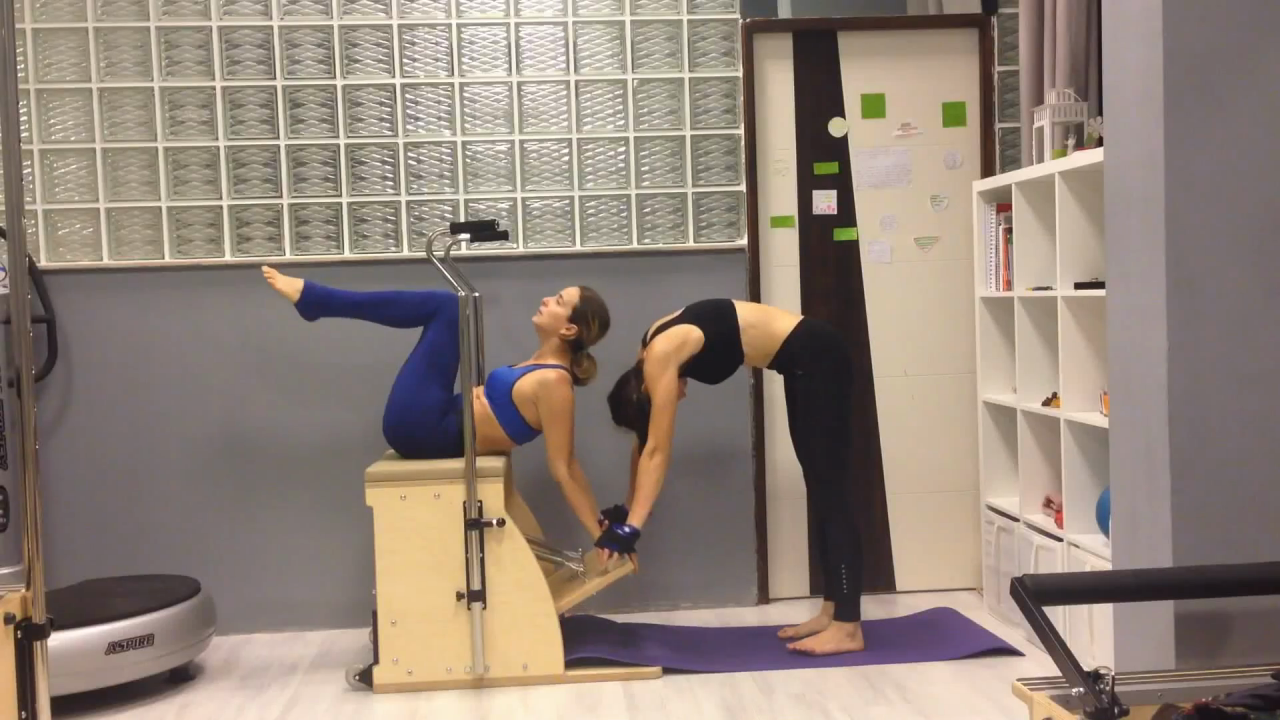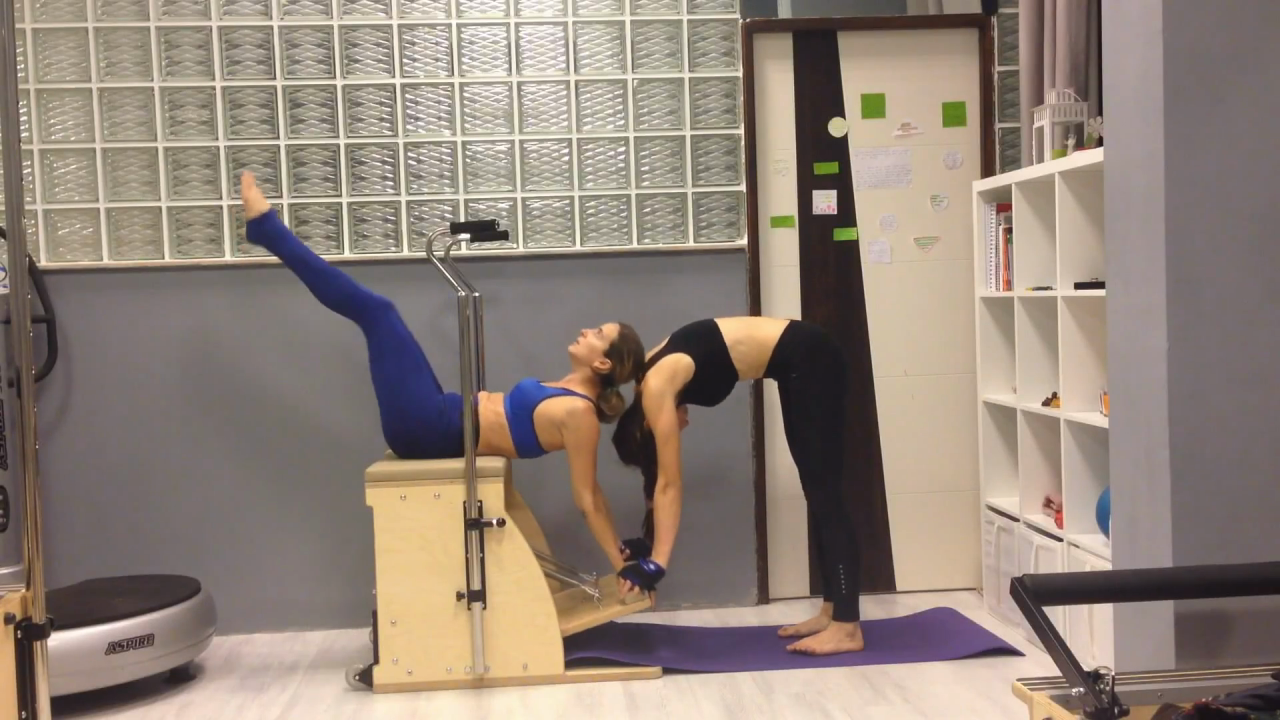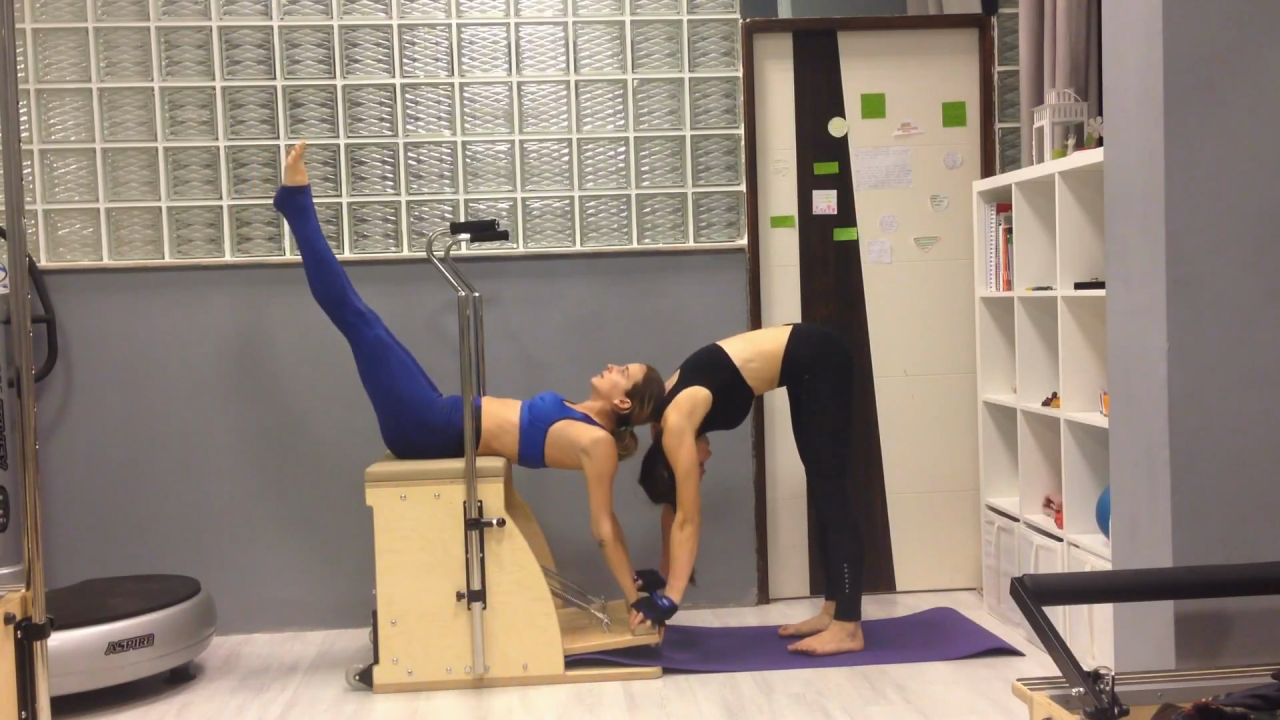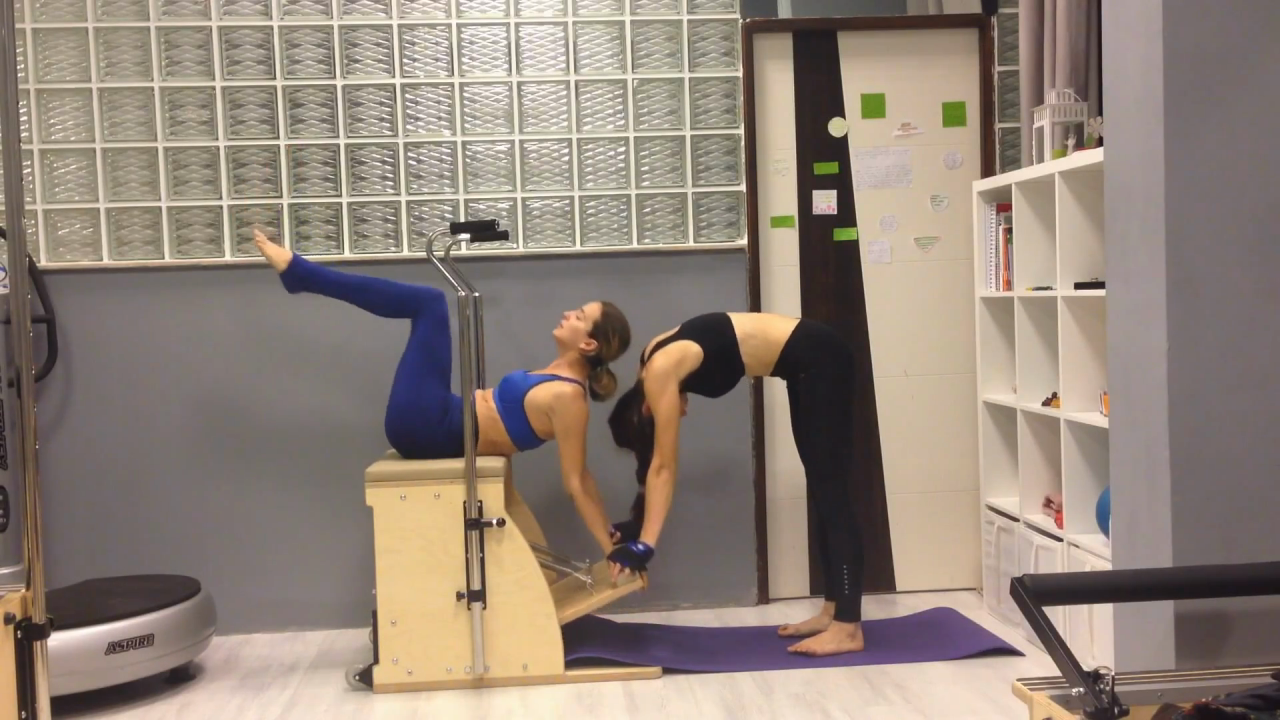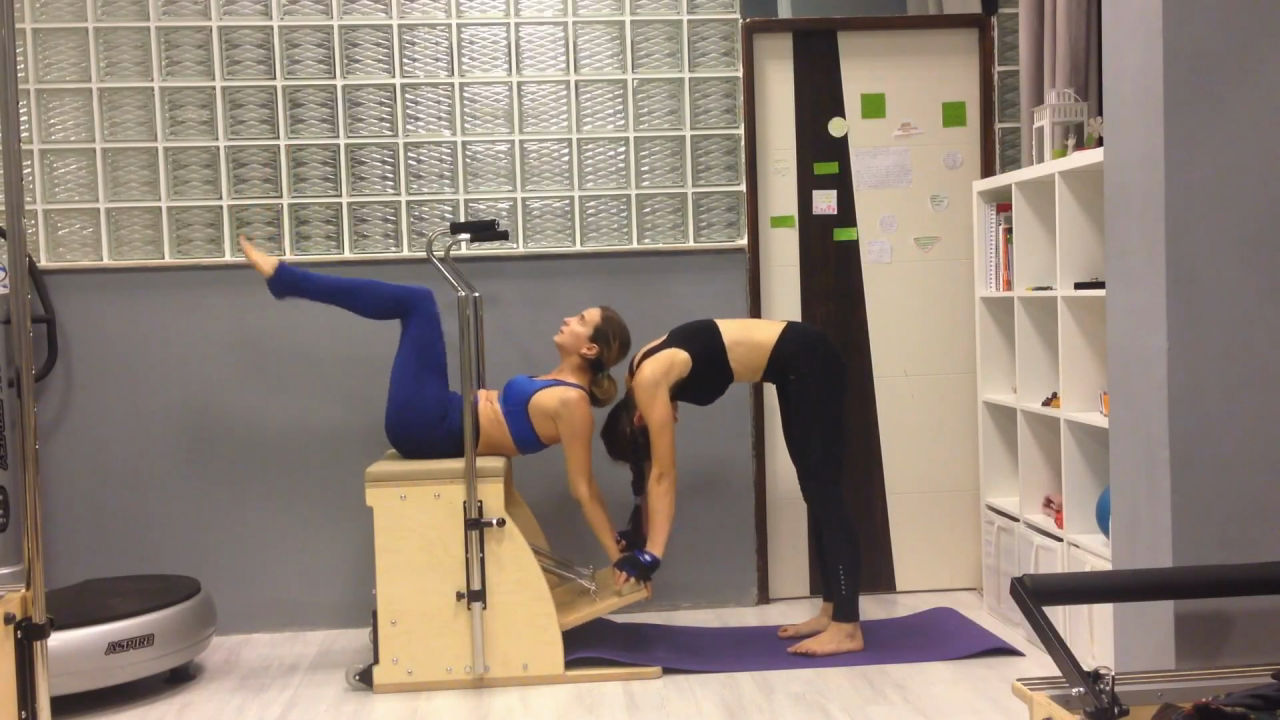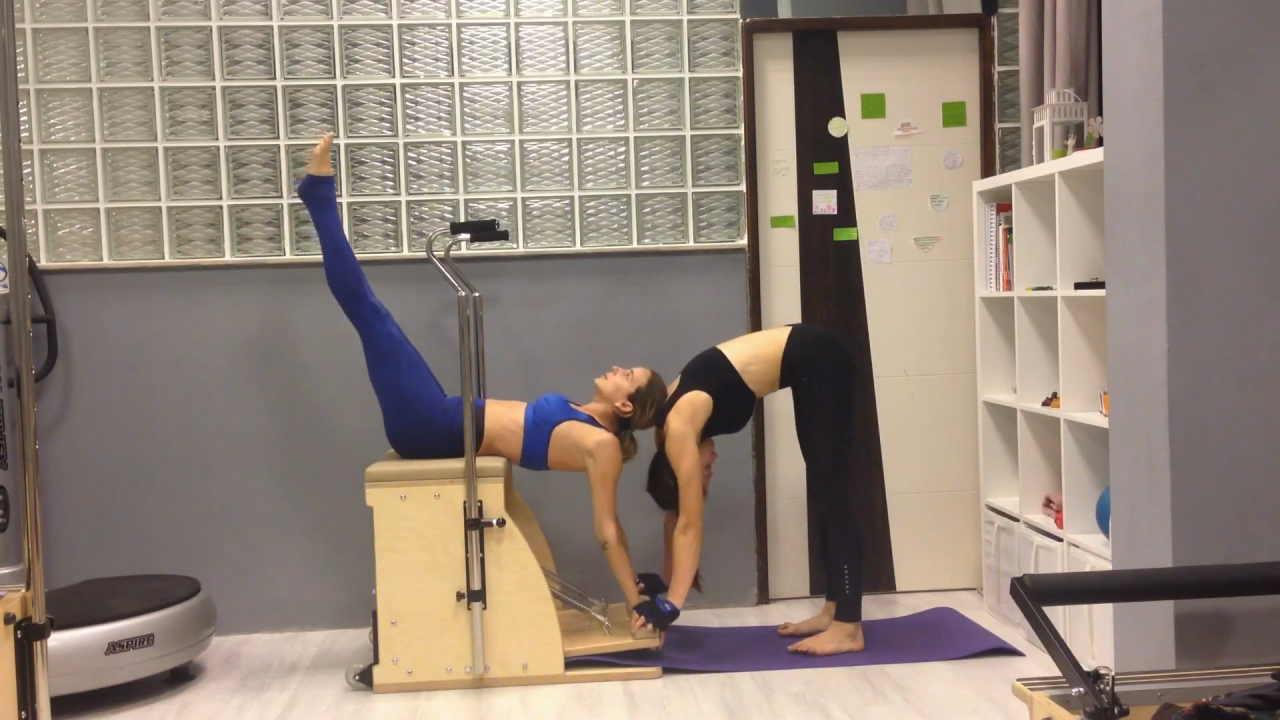
dt=0.7s
person 1, frame 1
left shoulder: (553, 383)
right shoulder: (543, 366)
left elbow: (564, 469)
left wrist: (601, 536)
left hip: (421, 431)
right hip: (432, 428)
left knee: (446, 307)
right knee: (444, 306)
left ankle: (312, 297)
right ankle: (313, 296)
person 1, frame 2
left shoulder: (579, 414)
right shoulder: (568, 394)
left elbow: (588, 500)
left wrist: (623, 565)
left hip: (427, 430)
right hip: (440, 422)
left knee: (376, 313)
right knee: (374, 311)
left ankle: (266, 225)
right ankle: (267, 226)
person 1, frame 3
left shoulder: (597, 442)
right shoulder: (584, 419)
left elbow: (605, 528)
left wrist: (637, 599)
left hip: (430, 432)
right hip: (441, 420)
left knee: (358, 321)
right knee: (358, 317)
left ankle: (298, 200)
person 1, frame 4
left shoulder: (568, 398)
right shoulder: (560, 380)
left elbow: (577, 483)
left wrist: (613, 550)
left hip: (425, 430)
right hip: (437, 425)
left knee: (428, 304)
right knee: (430, 303)
left ankle: (297, 270)
right ankle: (298, 270)
person 1, frame 5
left shoulder: (572, 404)
right shoulder: (562, 384)
left elbow: (583, 489)
left wrist: (617, 557)
left hip: (428, 432)
right hip: (439, 424)
left knee: (420, 304)
right knee: (419, 302)
left ankle: (285, 275)
right ankle: (285, 275)
person 1, frame 6
left shoulder: (601, 445)
right shoulder: (586, 421)
left elbow: (607, 532)
left wrist: (638, 603)
left hip: (434, 430)
right hip: (446, 421)
left knee: (370, 314)
right knee: (371, 315)
left ankle: (322, 192)
person 2, frame 1
left shoulder: (662, 354)
right shoulder: (654, 348)
left elbow: (656, 451)
right elbow: (645, 442)
left wrist: (629, 526)
right wrist: (627, 512)
left hip: (818, 358)
right hip: (805, 361)
left knee: (829, 494)
right knee: (821, 493)
left ankle: (848, 629)
right ankle: (832, 613)
person 2, frame 2
left shoulder: (656, 389)
right shoulder: (651, 379)
left elbow: (669, 484)
right elbow: (659, 478)
left wrist: (655, 563)
right wrist: (648, 541)
left hip: (811, 360)
right hip: (799, 361)
left knee: (823, 493)
right knee: (817, 492)
left ankle: (847, 628)
right ankle: (833, 613)
person 2, frame 3
left shoulder: (676, 425)
right shoulder: (668, 415)
left elbow: (686, 519)
right elbow: (674, 509)
left wrist: (668, 597)
right wrist: (663, 577)
left hip: (821, 361)
right hip: (807, 362)
left knee: (829, 493)
right knee: (821, 492)
left ankle: (848, 628)
right ankle: (834, 611)
person 2, frame 4
left shoulder: (660, 372)
right shoulder: (655, 363)
left elbow: (663, 467)
right elbow: (658, 463)
left wrist: (644, 545)
right wrist: (638, 526)
left hip: (820, 360)
right hip: (807, 363)
left knee: (830, 493)
right knee: (822, 492)
left ankle: (848, 628)
right ankle: (834, 612)
person 2, frame 5
left shoulder: (650, 380)
right shoulder: (644, 372)
left elbow: (663, 476)
right elbow: (654, 471)
left wrist: (651, 554)
right wrist: (641, 533)
left hip: (809, 361)
right hip: (797, 364)
left knee: (823, 494)
right knee: (816, 493)
left ankle: (847, 628)
right ankle: (832, 613)
person 2, frame 6
left shoulder: (679, 430)
right shoulder: (671, 423)
left elbow: (689, 525)
right elbow: (678, 516)
left wrist: (671, 603)
right wrist: (667, 585)
left hip: (819, 361)
right hip: (808, 361)
left knee: (831, 494)
right knee: (824, 492)
left ankle: (848, 628)
right ankle: (835, 611)
